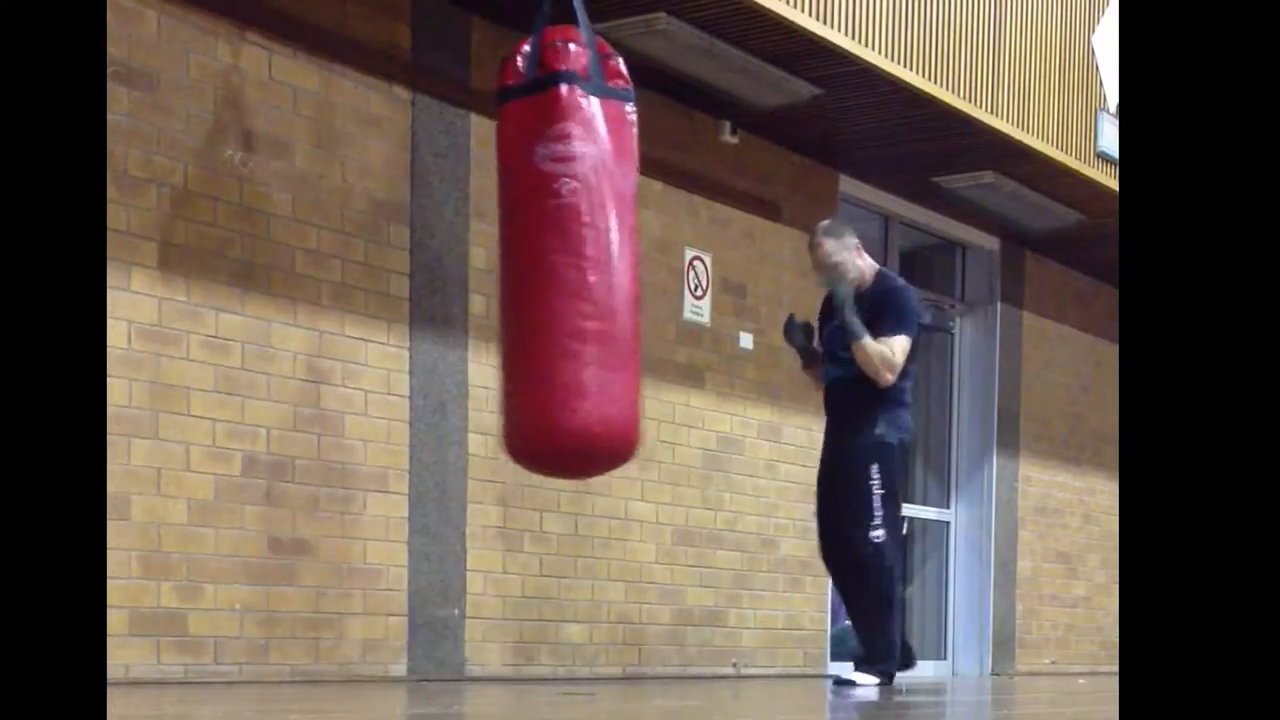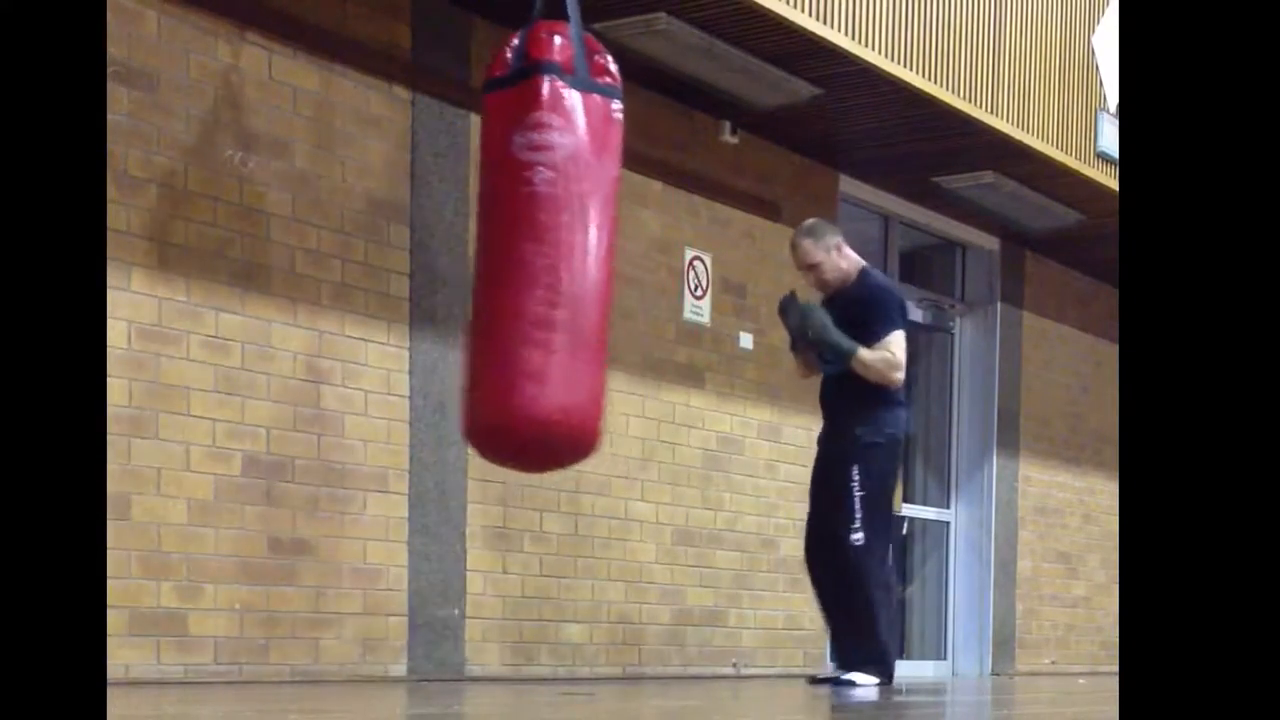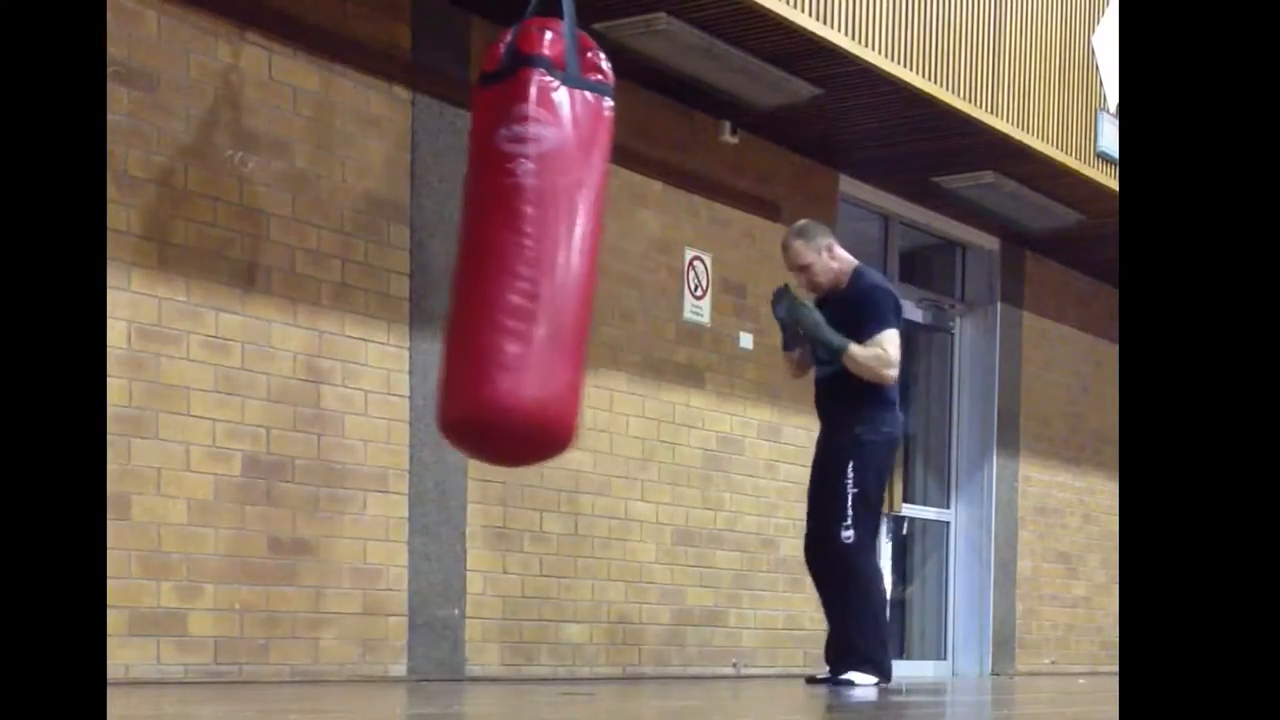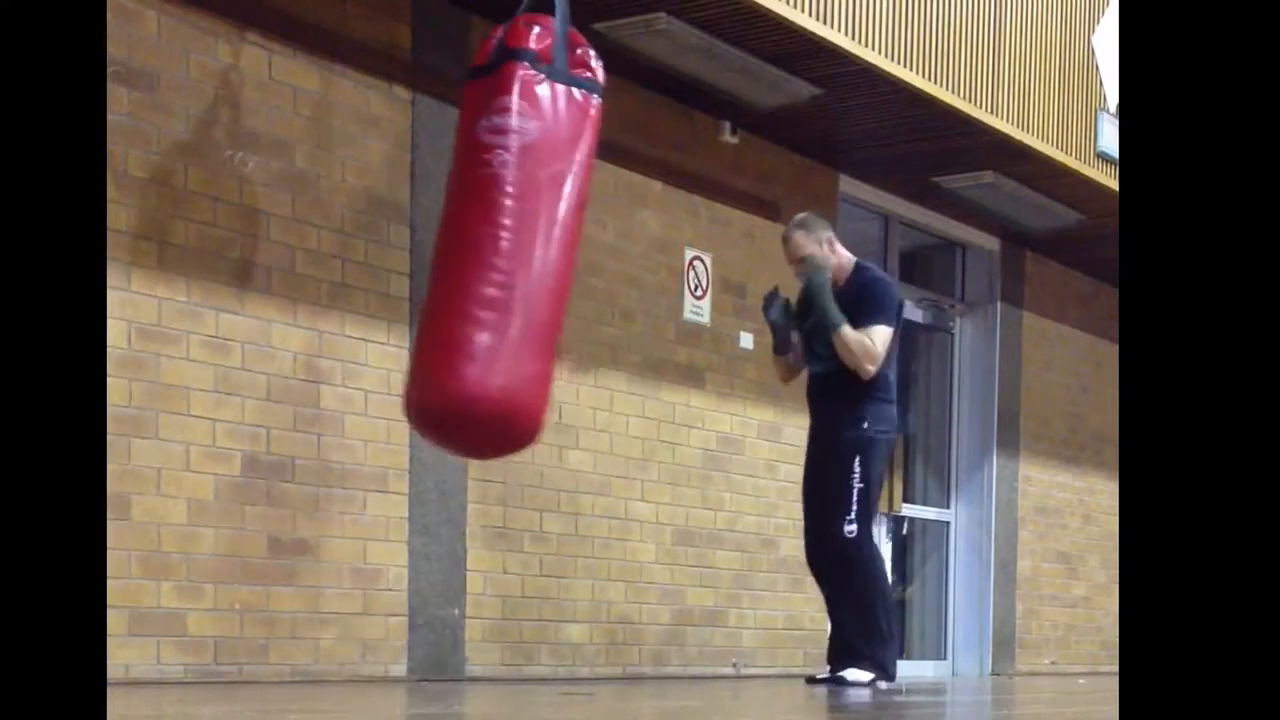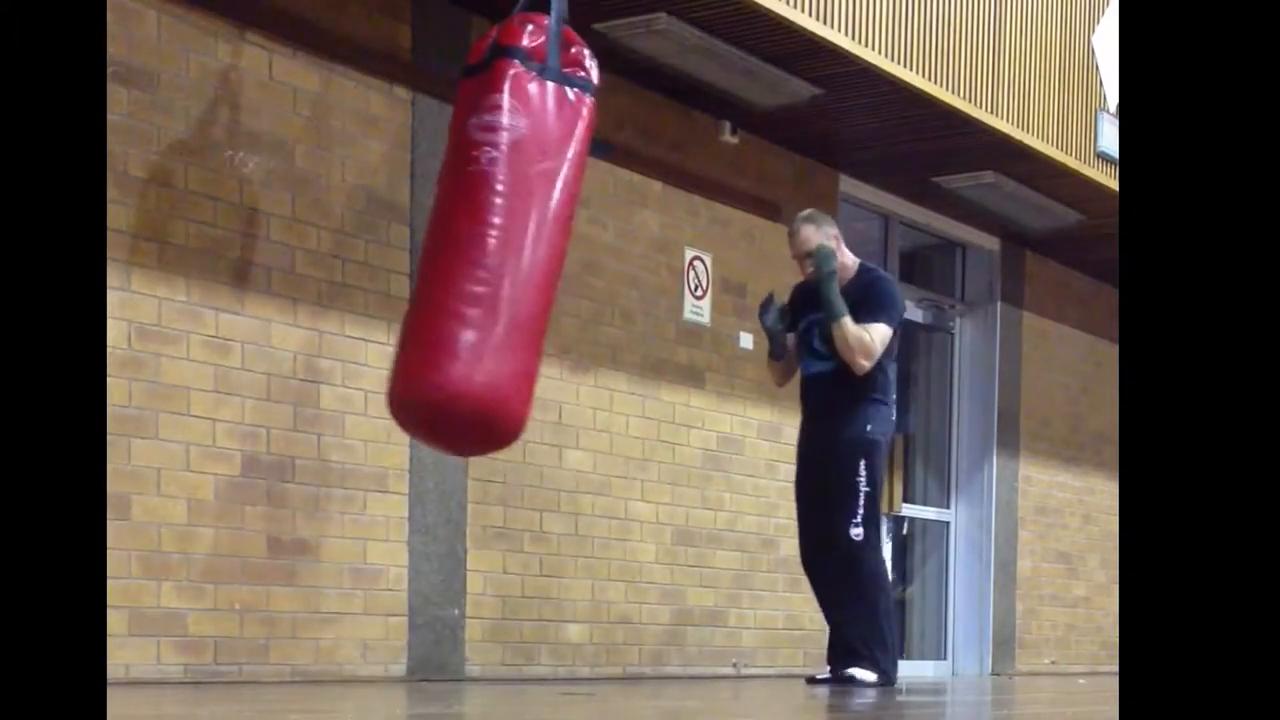
dt=0.1s
person 1, frame 1
left shoulder: (895, 295)
right shoulder: (838, 300)
left elbow: (885, 371)
right elbow: (822, 377)
left wrist: (845, 317)
right wrist: (803, 347)
left hip: (878, 433)
right hip: (843, 433)
left knee: (874, 545)
right knee: (836, 545)
left ankle: (880, 661)
right ankle: (893, 649)
person 1, frame 2
left shoulder: (878, 293)
right shoulder: (831, 298)
left elbow: (894, 371)
right elbow: (813, 367)
left wrist: (835, 339)
right wrist: (797, 332)
left hip: (871, 433)
right hip: (839, 432)
left knee: (860, 547)
right knee: (821, 545)
left ankle: (874, 662)
right ankle: (851, 654)
person 1, frame 3
left shoulder: (872, 292)
right shoulder: (824, 299)
left elbow: (886, 369)
right elbow: (800, 365)
left wrist: (826, 334)
right wrist: (788, 326)
left hip: (869, 431)
right hip: (837, 432)
left knee: (851, 543)
right knee: (821, 546)
left ankle: (872, 660)
right ankle: (846, 657)
person 1, frame 4
left shoulder: (874, 286)
right shoulder: (816, 296)
left elbow: (867, 362)
right elbow: (788, 371)
left wrist: (825, 307)
right wrist: (779, 329)
left hip: (864, 426)
right hip: (825, 429)
left knee: (850, 538)
right knee: (822, 545)
left ankle: (874, 657)
right ankle: (847, 655)
person 1, frame 5
left shoulder: (878, 287)
right shoulder: (802, 296)
left elbow: (861, 358)
right elbow: (780, 375)
left wrist: (831, 294)
right wrist: (774, 335)
left hip: (860, 428)
right hip: (816, 430)
left knee: (856, 543)
right knee: (817, 549)
left ankle: (875, 661)
right ankle: (845, 656)
